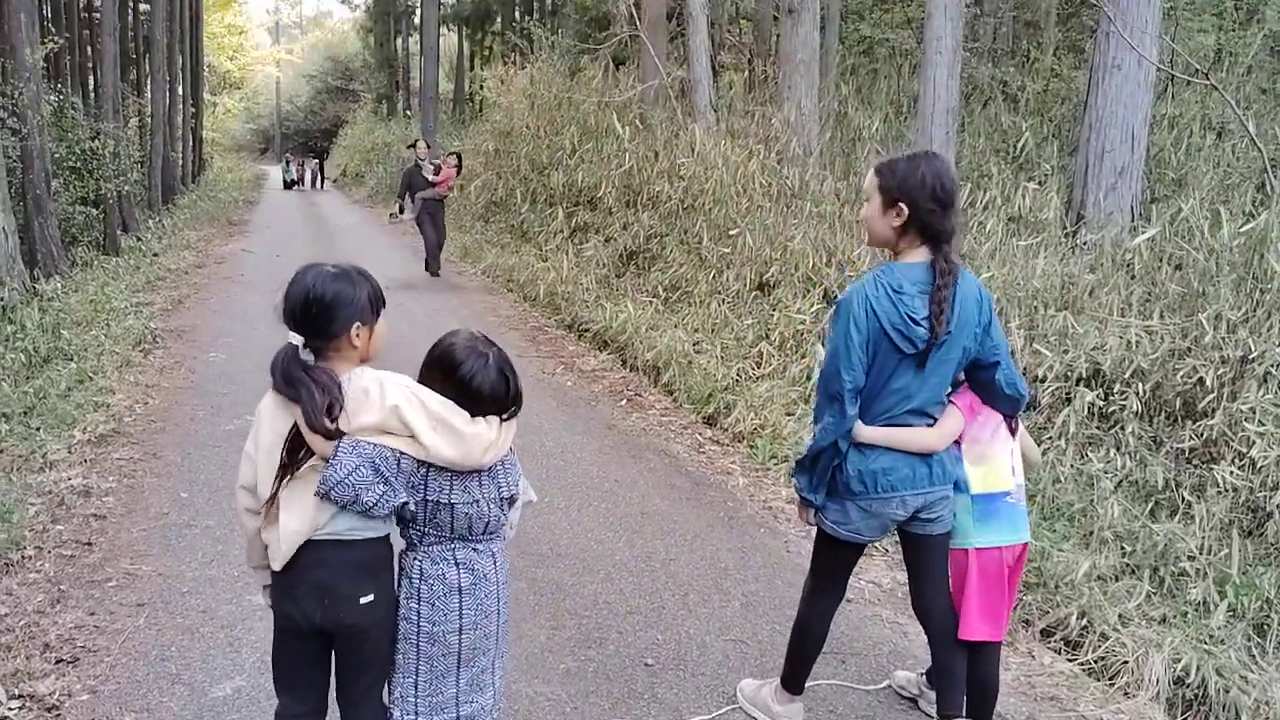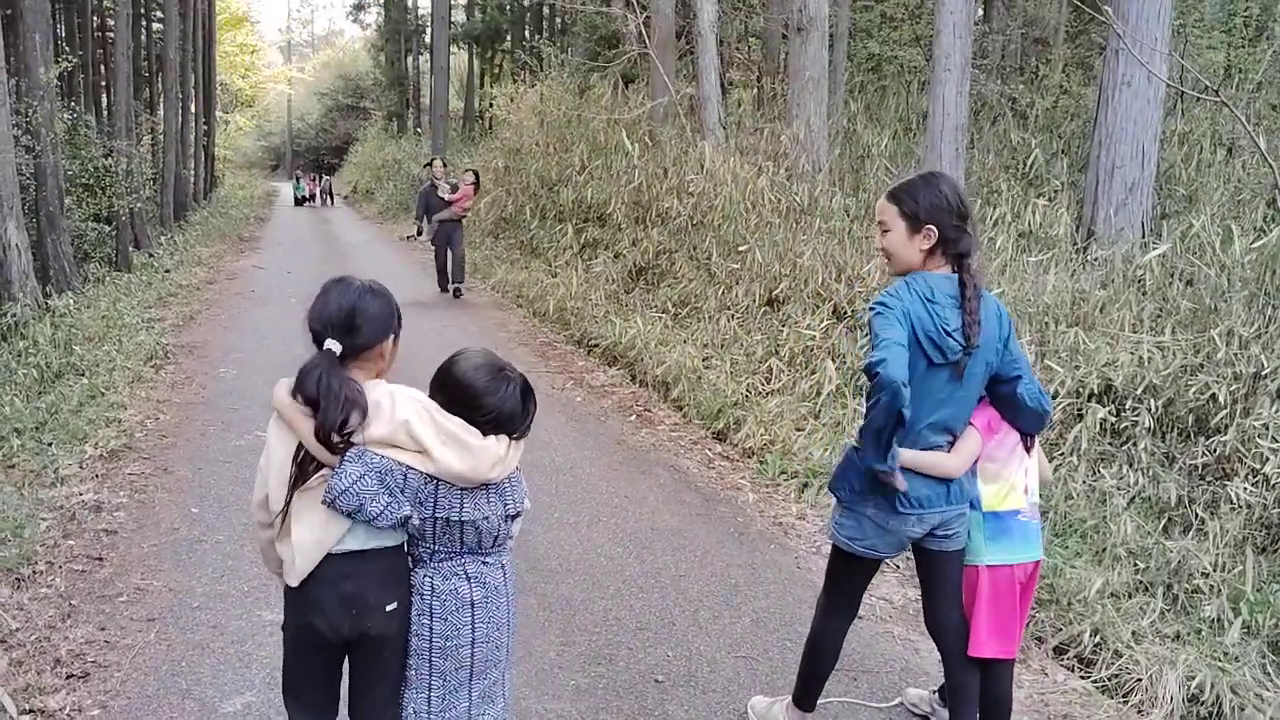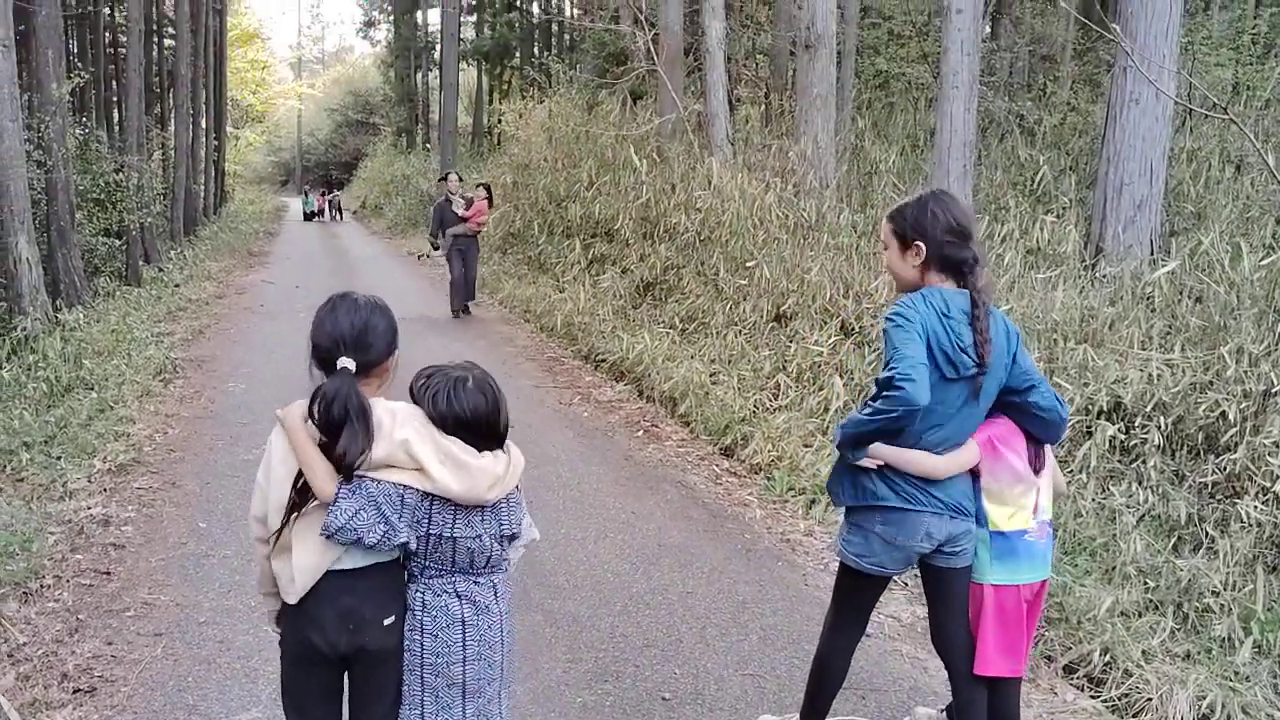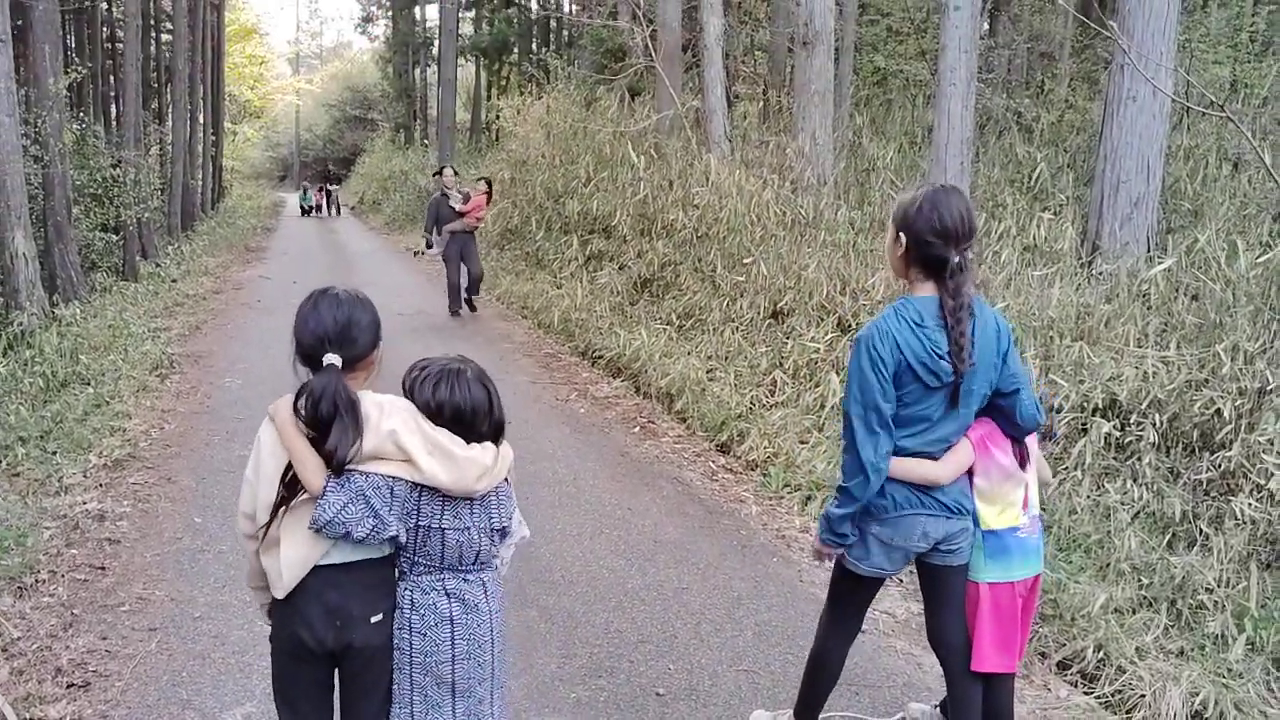
dt=0.5s
person 1, frame 1
left shoulder: (864, 299)
right shoulder: (970, 293)
left elbow: (837, 406)
right elbow: (1004, 386)
left wrist: (811, 483)
left hip: (866, 479)
right hip: (934, 476)
left knee: (823, 590)
right knee: (935, 601)
person 1, frame 2
left shoulder: (898, 302)
right shoulder: (990, 311)
left elbow: (890, 383)
right elbow: (1030, 404)
left wrist: (878, 459)
left hip: (886, 495)
right hip: (951, 494)
left knee: (836, 607)
right knee: (948, 618)
person 1, frame 3
left shoulder: (911, 316)
right shoulder: (998, 326)
left elbow: (907, 401)
right elbow: (1049, 412)
left wrist: (851, 433)
left hip: (891, 508)
right hip: (956, 509)
left knee: (844, 625)
right knee: (956, 636)
person 1, frame 4
left shoulder: (883, 335)
right shoulder: (991, 325)
left elbow: (867, 445)
right elbow: (1025, 417)
left wrist: (836, 524)
left hip: (888, 511)
right hip: (953, 508)
left knee: (840, 623)
right knee: (953, 635)
person 2, frame 1
left shoulder: (279, 400)
right shoulder: (389, 397)
left elbow: (251, 497)
right elbow: (474, 445)
left wrist: (267, 572)
right wrist: (502, 426)
left hip: (297, 573)
right hip: (364, 573)
person 2, frame 2
right shoulder: (401, 410)
left elbow: (266, 509)
right elbow: (482, 460)
left wrist: (289, 569)
right wrist: (510, 443)
left hip: (312, 586)
right hip: (382, 583)
person 2, frame 3
left shoulder: (290, 429)
right shoulder: (403, 428)
left elbow: (264, 526)
right elbow: (481, 482)
left wrist: (276, 601)
right wrist: (511, 459)
left hip: (309, 604)
right hip: (380, 600)
person 2, frame 4
left shoulder: (278, 424)
right shoulder: (391, 420)
left elbow: (253, 522)
right elbow: (469, 472)
left wrist: (266, 594)
right wrist: (500, 453)
left hip: (299, 599)
right hip: (369, 595)
person 3, frame 1
left shoulder: (411, 462)
right shoulder: (502, 460)
left elbow: (333, 452)
right elbow: (507, 522)
left hip: (427, 596)
right hip: (484, 596)
person 3, frame 2
left shoulder: (418, 478)
right shoulder: (508, 473)
left elbow: (343, 465)
left wrist: (287, 404)
left hip: (439, 610)
right hip: (491, 606)
person 3, frame 3
left shoulder: (415, 495)
right shoulder: (506, 489)
left elbow: (331, 492)
right elbow: (514, 546)
left wrist: (294, 424)
left hip: (433, 625)
right hip: (488, 620)
person 3, frame 4
left shoulder: (403, 489)
right shoulder: (495, 485)
left elbow: (322, 486)
right elbow: (503, 546)
left wrist: (283, 418)
left hip: (423, 622)
right hip: (479, 616)
person 4, frame 1
left shoulder: (967, 399)
left elbow: (935, 440)
right elbow: (1033, 457)
left wrist: (865, 432)
left hip: (982, 531)
right hip: (1011, 526)
left knee: (981, 632)
right knee: (967, 616)
right ankle: (936, 685)
person 4, frame 2
left shoulder: (984, 416)
left elbow: (954, 465)
right elbow: (1044, 473)
left hip: (996, 548)
right hip: (1025, 544)
left knee: (994, 647)
right knee: (983, 634)
person 4, frame 3
left shoulder: (991, 433)
left elbow: (940, 467)
right elbow: (1059, 486)
left wrist: (876, 450)
left hip: (1001, 565)
right hip: (1033, 559)
left knee: (1000, 664)
right knee: (992, 653)
person 4, frame 4
left shoulder: (980, 432)
left elbow: (940, 473)
right elbow: (1045, 476)
left hip: (994, 562)
right hip: (1026, 554)
left knee: (994, 662)
right knee: (983, 649)
